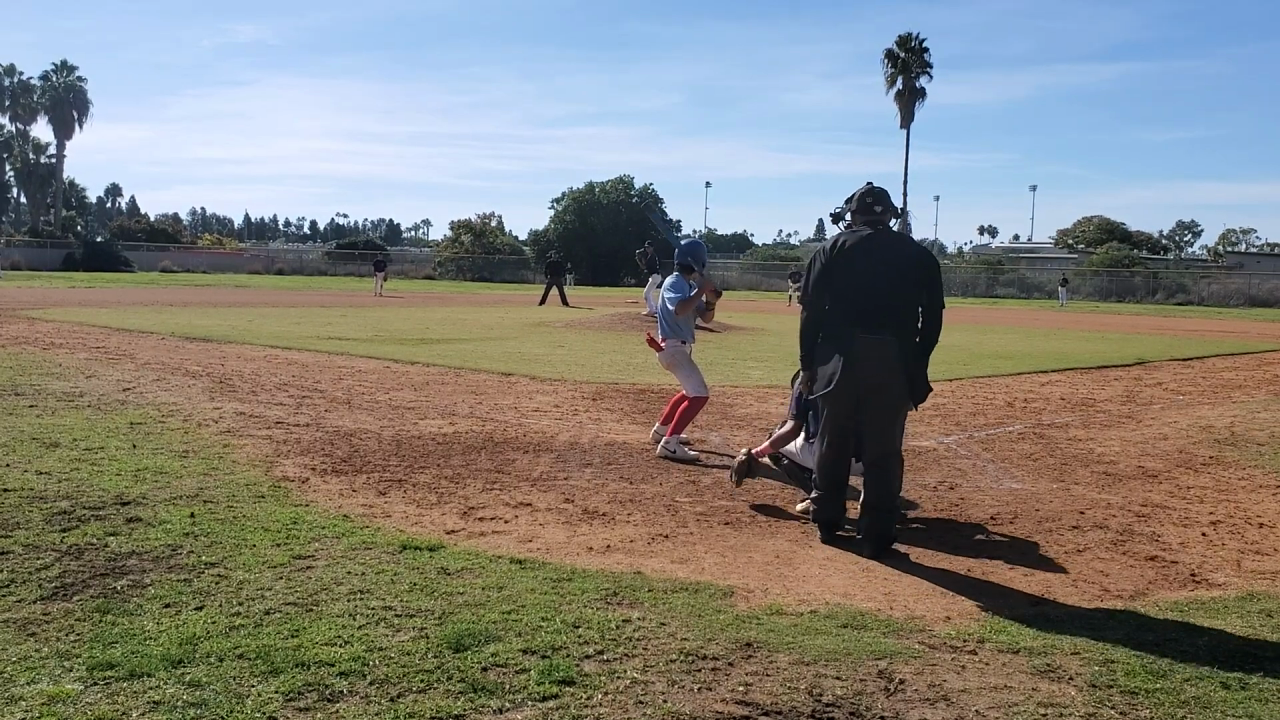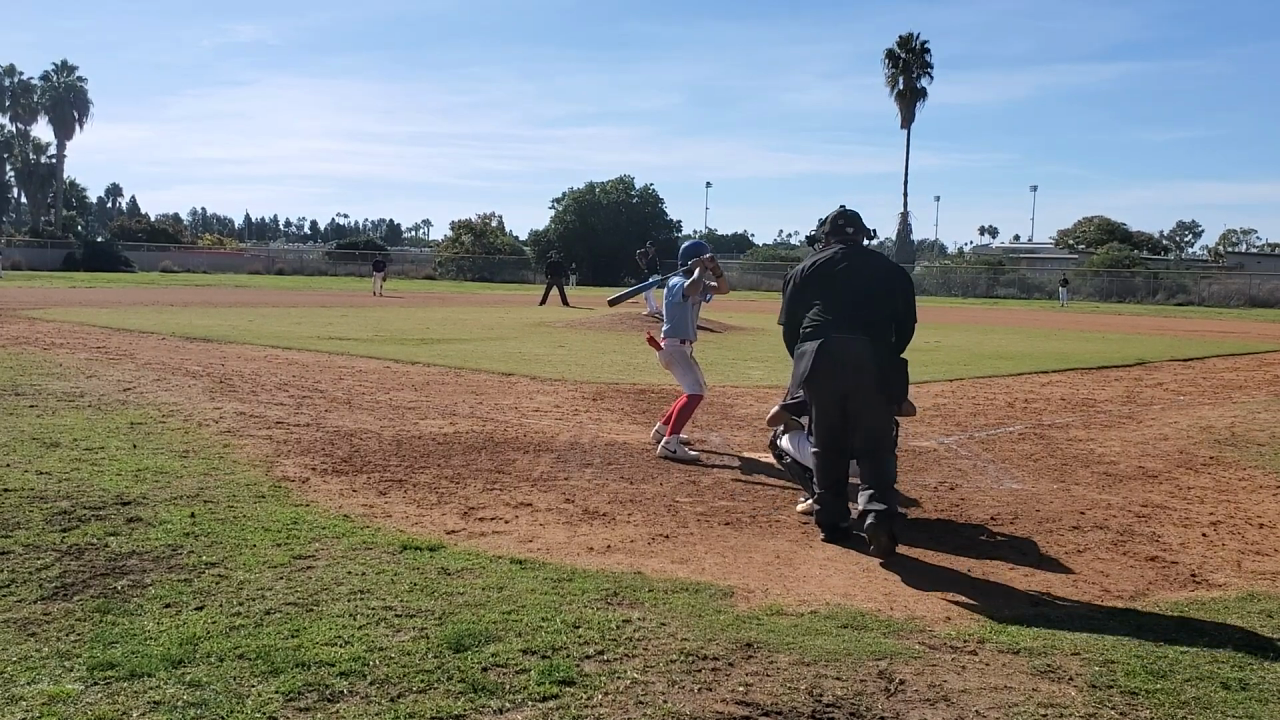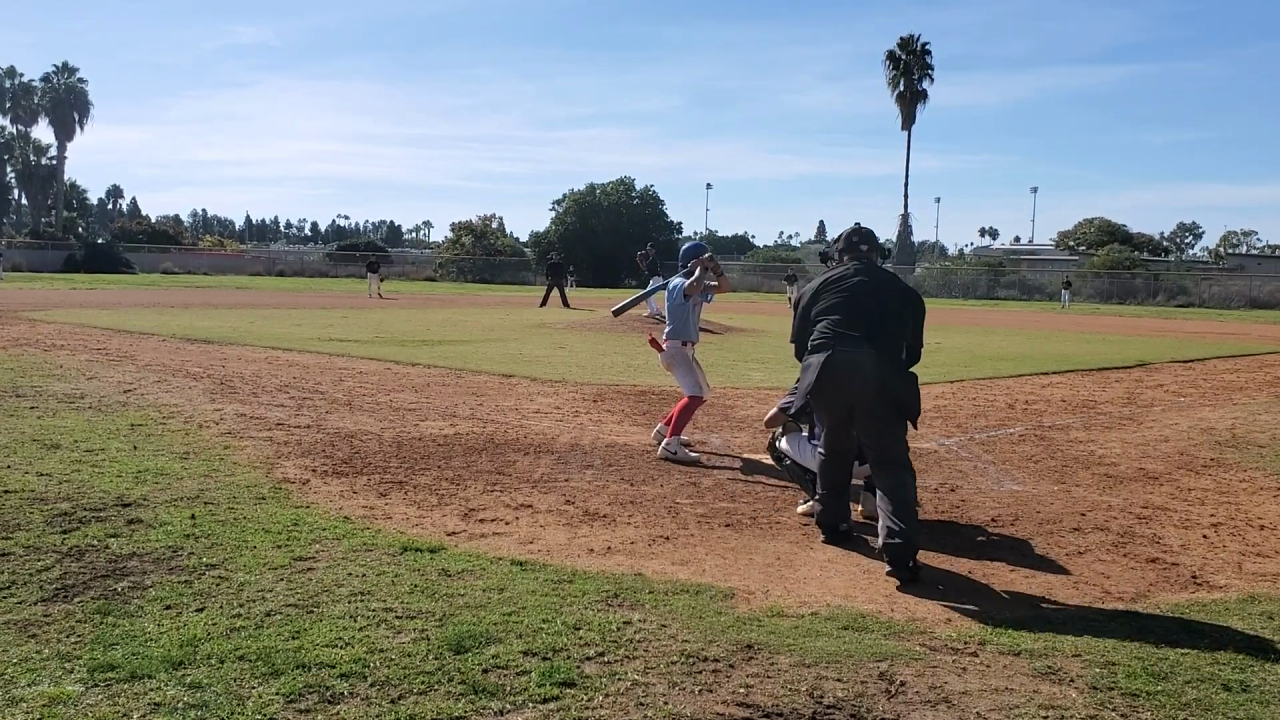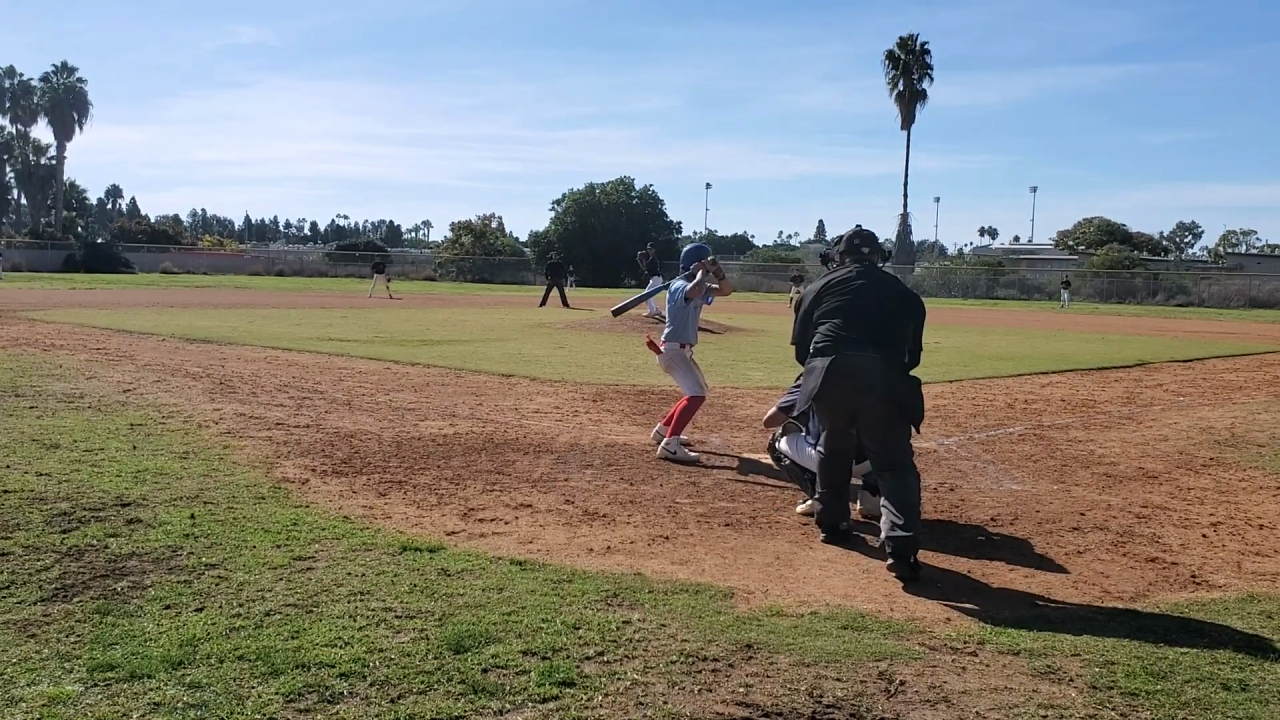
dt=0.7s
person 1, frame 1
left shoulder: (834, 248)
right shoulder: (919, 255)
left elbow: (812, 311)
right elbow: (933, 317)
left wrist: (808, 364)
right wrist: (917, 362)
left hip: (841, 356)
right hip: (895, 359)
left knee: (833, 442)
right knee: (884, 451)
left ankle: (828, 521)
right ankle: (876, 536)
person 1, frame 2
left shoulder: (807, 268)
right shoulder: (890, 269)
left elbow: (790, 328)
right elbow: (905, 327)
left wrist: (805, 364)
right wrist: (886, 362)
left hip: (820, 356)
right hip: (871, 358)
left knee: (827, 444)
right knee: (875, 444)
left ankle: (832, 522)
right ankle: (877, 514)
person 1, frame 3
left shoulder: (818, 285)
right shoulder: (901, 289)
left elbow: (799, 345)
right elbow: (912, 352)
left hip: (825, 368)
right hip: (879, 373)
left knee: (834, 447)
right knee: (891, 461)
left ankle: (832, 524)
right ankle: (899, 552)
person 1, frame 4
left shoulder: (819, 287)
right shoulder: (903, 293)
left elbow: (801, 349)
right elbow: (912, 356)
left hip: (829, 372)
right hip: (883, 377)
left knee: (834, 446)
right knee: (894, 462)
left ankle: (831, 523)
right ankle: (901, 547)
person 2, frame 1
left shoulder: (691, 285)
right shoulder: (673, 283)
left elbow: (707, 317)
right elbow: (681, 309)
left wrist: (711, 300)
right wrist: (701, 289)
left hip: (682, 347)
right hip: (673, 347)
left knee: (691, 391)
right knee: (700, 394)
left ankle: (661, 430)
right ankle: (668, 443)
person 2, frame 2
left shoulder: (694, 282)
right shoulder: (676, 282)
left elbow: (723, 289)
right elbow: (693, 289)
left wrist: (714, 268)
right wrist: (700, 269)
left hip: (684, 347)
right hip: (673, 346)
left knee: (698, 390)
right knee: (695, 392)
left ankle: (663, 429)
right ankle: (669, 443)
person 2, frame 3
left shoulder: (698, 285)
right shoulder: (677, 284)
left elbow: (724, 287)
right elbow: (693, 287)
left wrist: (714, 267)
right wrist: (700, 269)
left hip: (686, 349)
right hip: (674, 348)
left knee: (701, 393)
right knee: (695, 394)
left ankle: (664, 430)
right ankle: (670, 445)
person 2, frame 4
left shoulder: (696, 285)
right shoulder: (679, 286)
left elbow: (726, 290)
right elbow: (695, 291)
left wrist: (716, 270)
right wrist: (703, 272)
left hip: (684, 351)
right hip: (672, 350)
left knee: (698, 393)
right knee: (696, 394)
left ankle: (664, 430)
right ankle: (669, 445)
